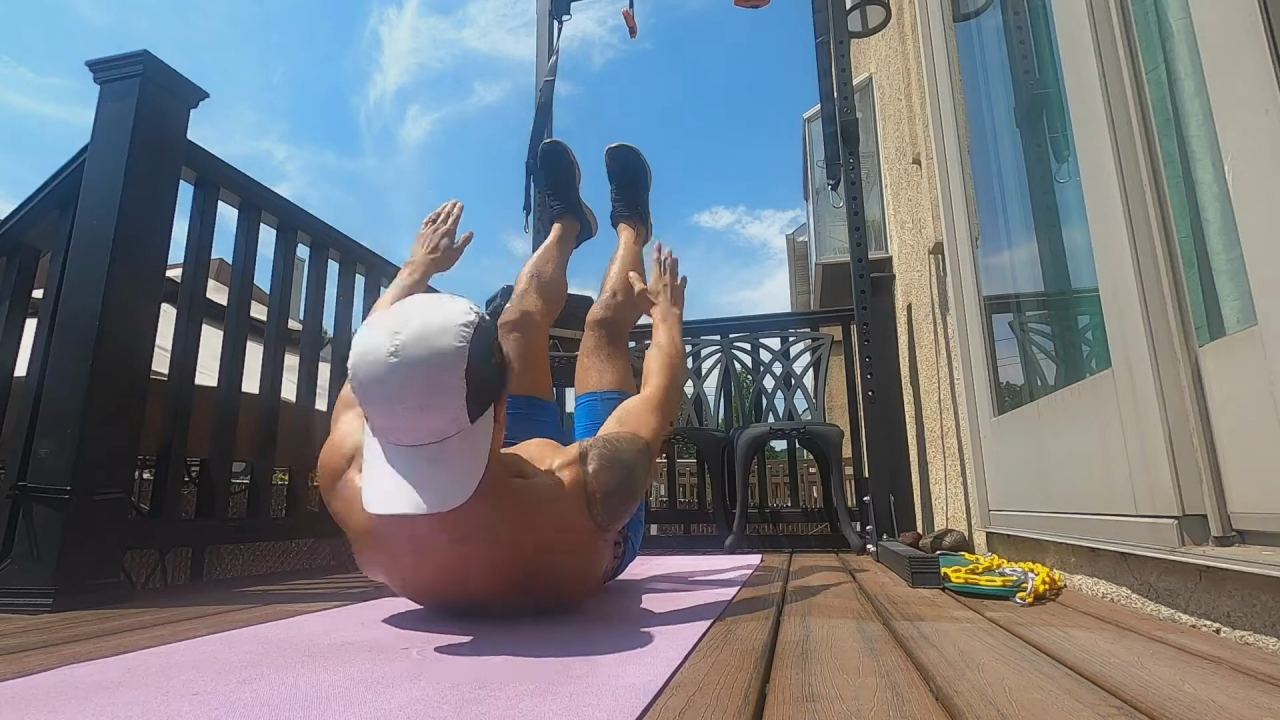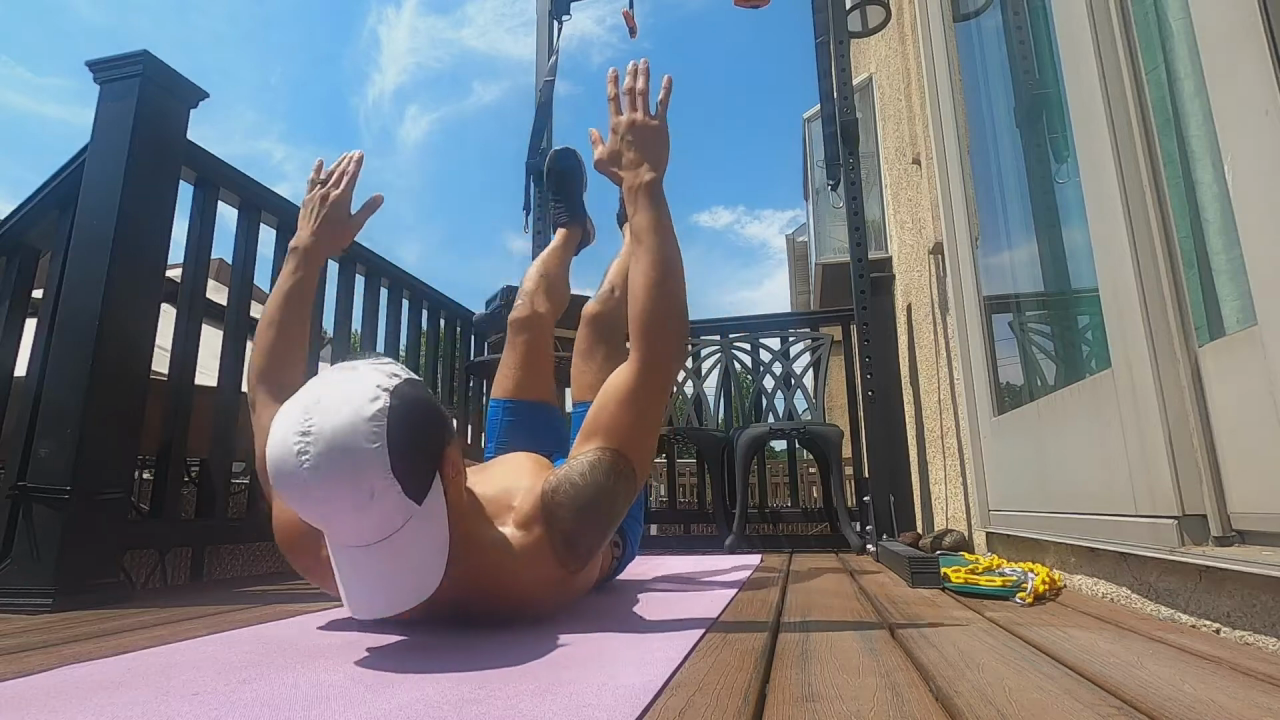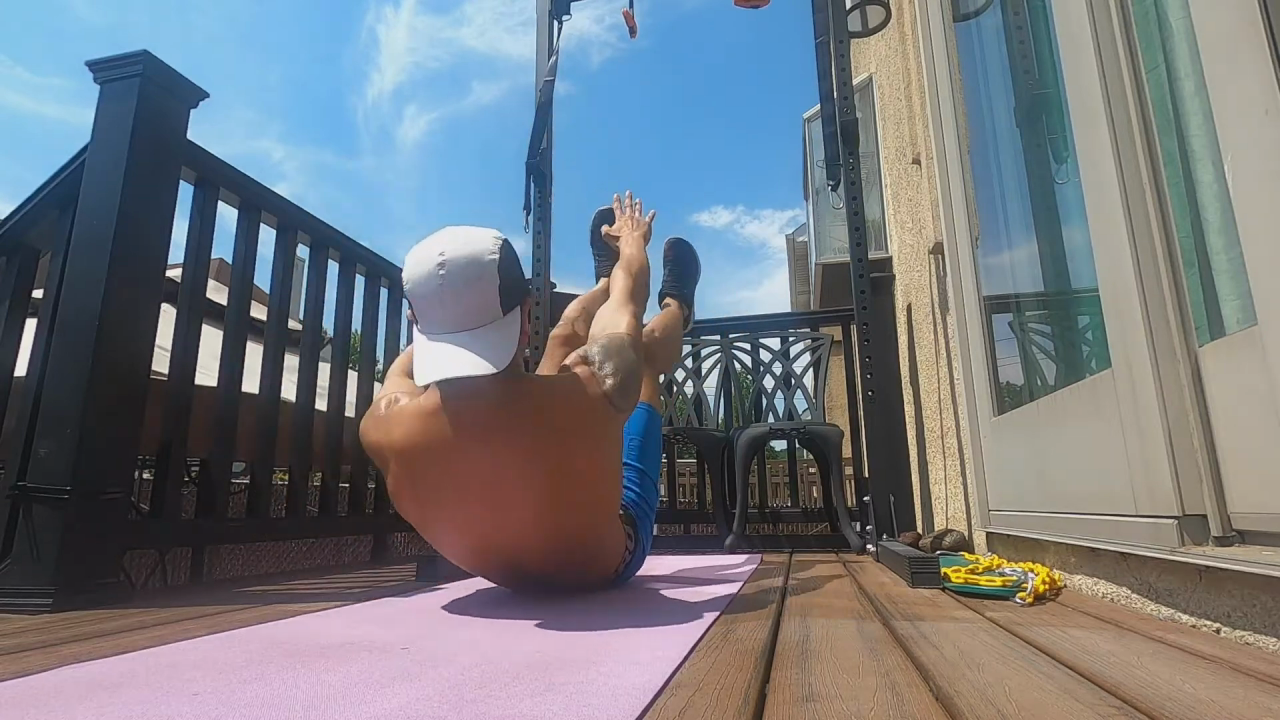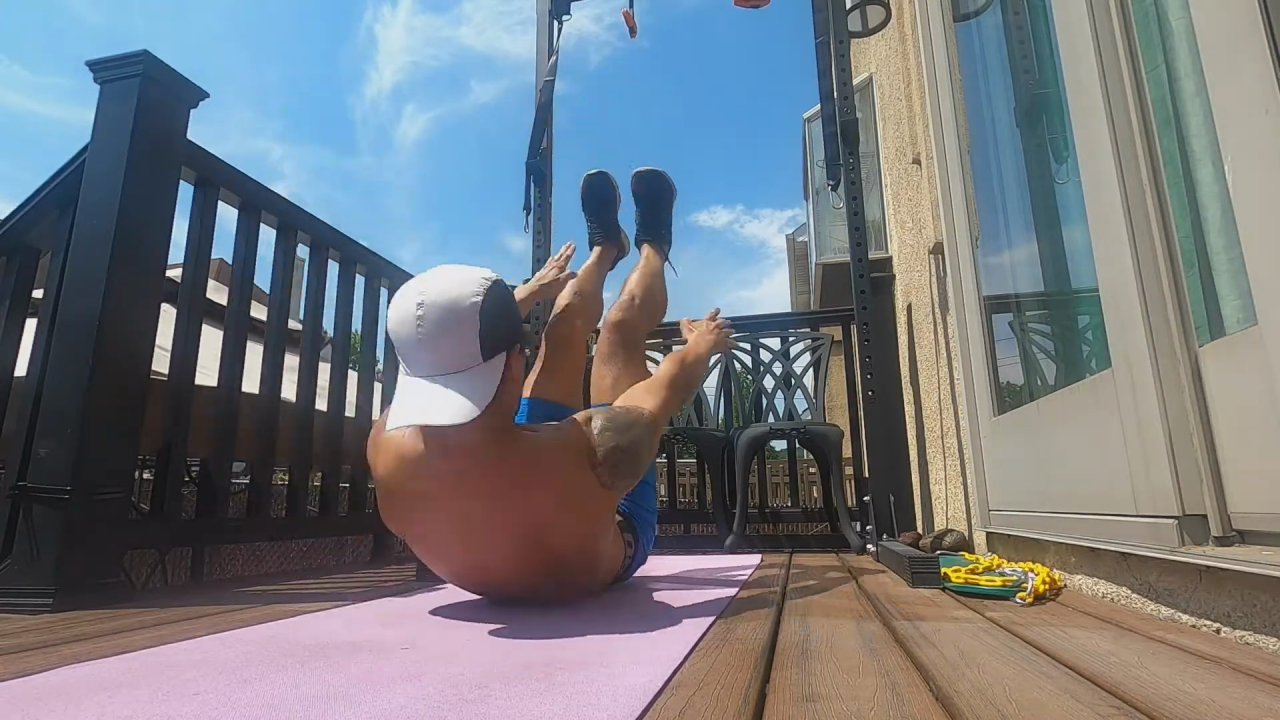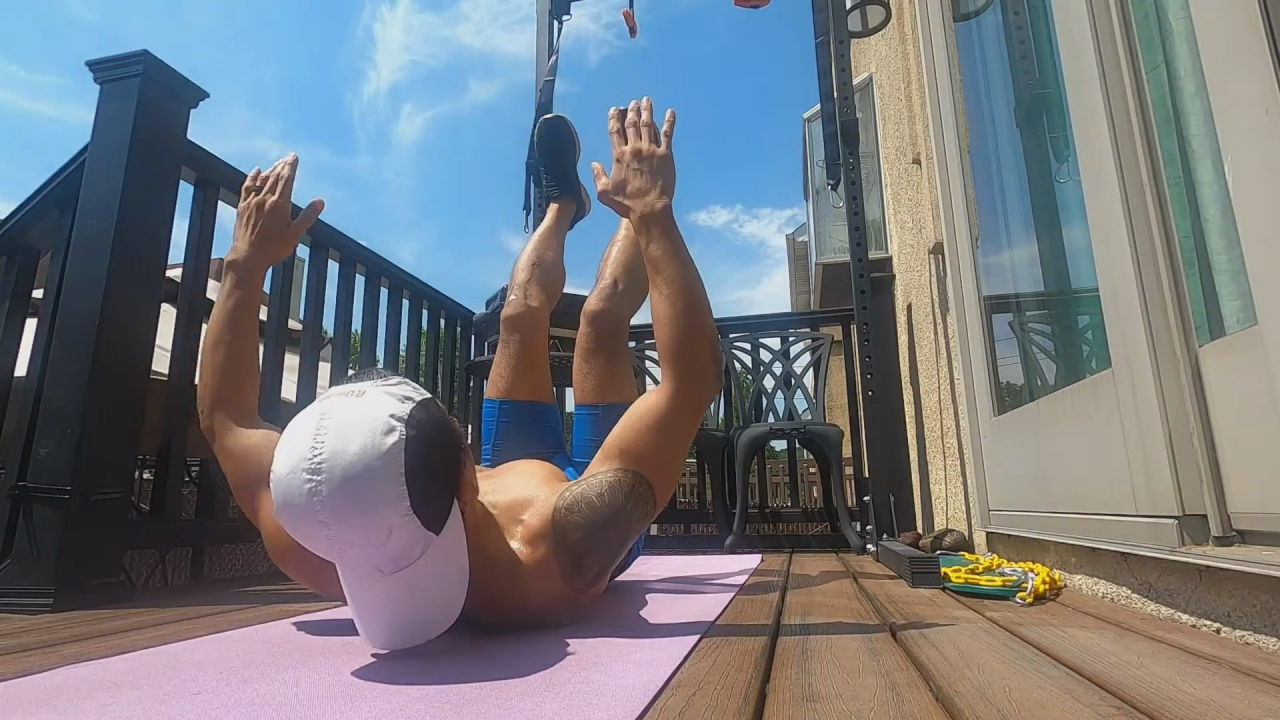
dt=1s
person 1, frame 1
left shoulder: (350, 491)
right shoulder: (585, 491)
left elbow: (369, 372)
right elbow: (659, 396)
left wrist: (415, 272)
right wrist: (667, 314)
left knee: (521, 319)
right knee: (604, 323)
left ankle: (567, 226)
right ankle: (629, 229)
person 1, frame 2
left shoulder: (306, 540)
right shoulder: (550, 542)
left elbow: (267, 385)
right elbow: (659, 355)
left wrist: (306, 248)
right wrist: (643, 183)
right hip: (592, 545)
left knee: (528, 318)
right knee: (601, 319)
left ankle: (570, 233)
right ankle: (635, 225)
person 1, frame 3
left shoulder: (388, 428)
right shoulder: (589, 385)
left elbow: (398, 375)
right elbow: (628, 302)
left wrist: (434, 325)
right wrist: (634, 244)
left hip: (508, 569)
right hip: (605, 565)
left knee: (564, 339)
right knee: (643, 347)
left ankle: (606, 276)
right ankle: (676, 307)
person 1, frame 4
left shoulder: (387, 446)
right shoulder: (592, 452)
left elbow: (434, 351)
right elbow: (671, 385)
left wrist: (525, 293)
right wrist: (700, 346)
right hip: (614, 545)
left knee: (562, 337)
right knee: (622, 328)
left ankle: (605, 248)
right ankle: (653, 250)
person 1, frame 5
left shoulder: (309, 549)
right shoulder: (567, 555)
left elbow: (224, 416)
right elbow: (694, 378)
left wrist: (245, 264)
right wrist: (655, 215)
left knee: (522, 314)
right knee: (602, 316)
left ankle: (563, 205)
right ankle: (634, 221)
